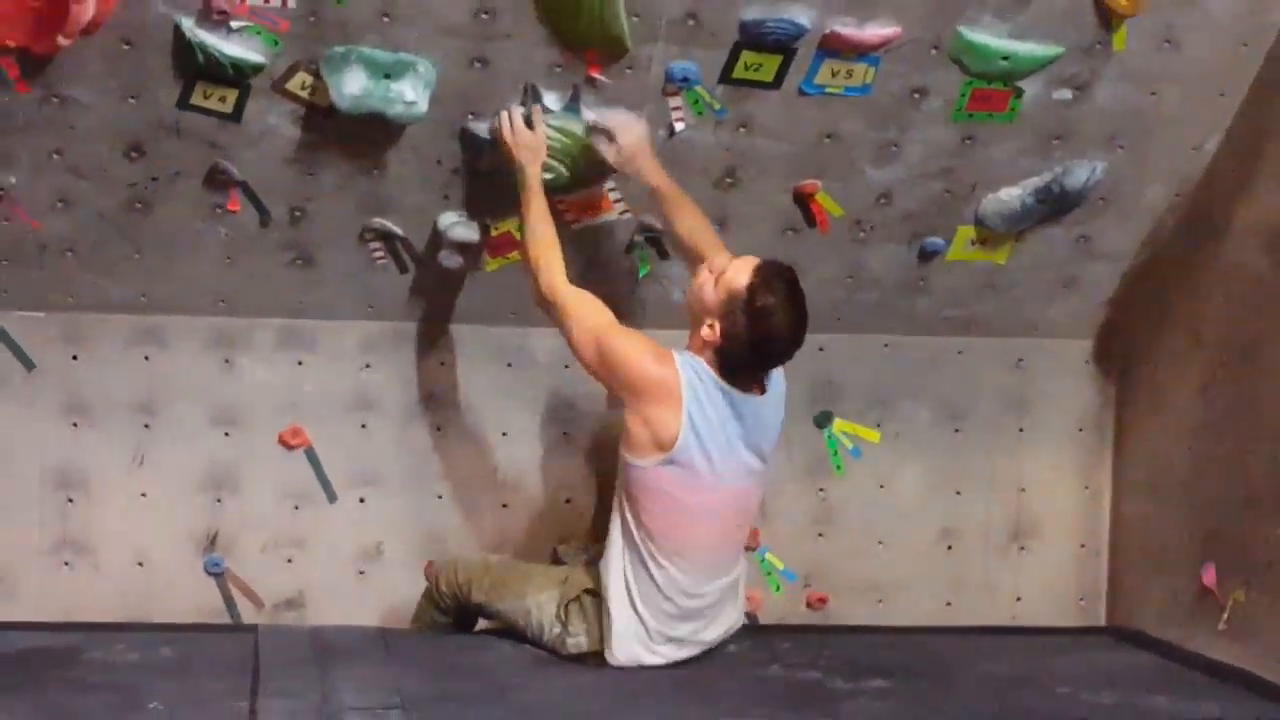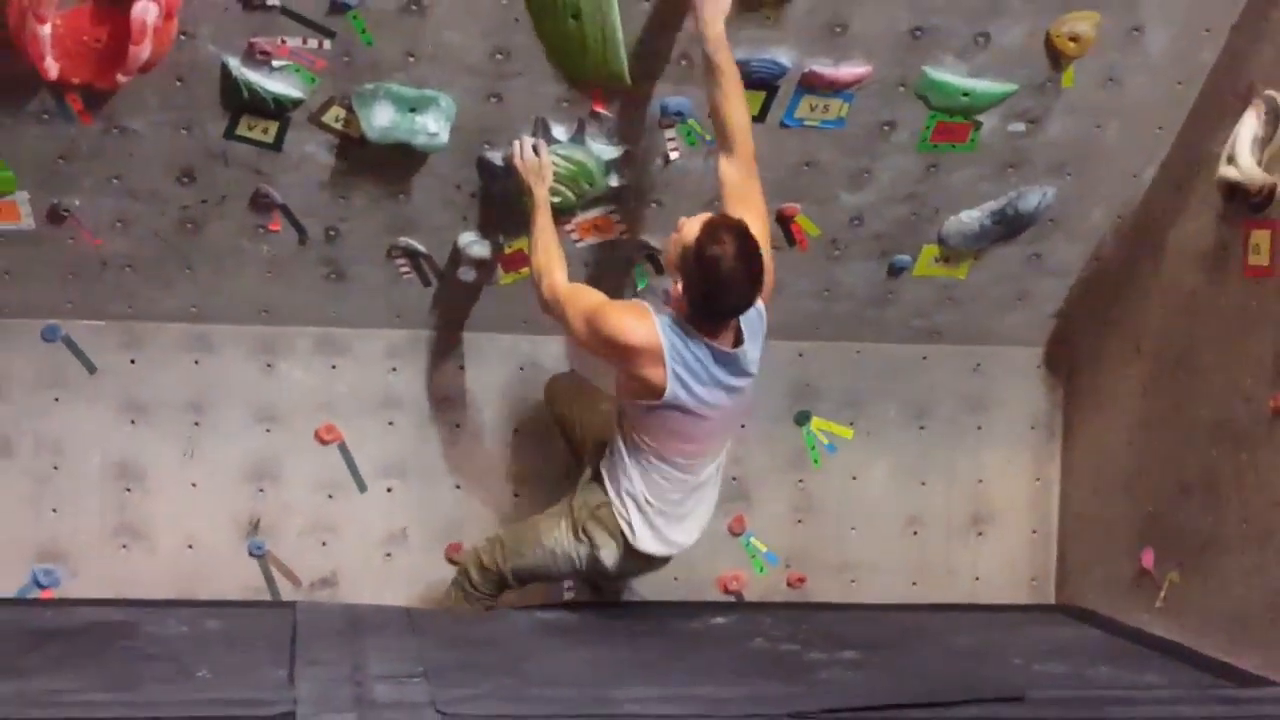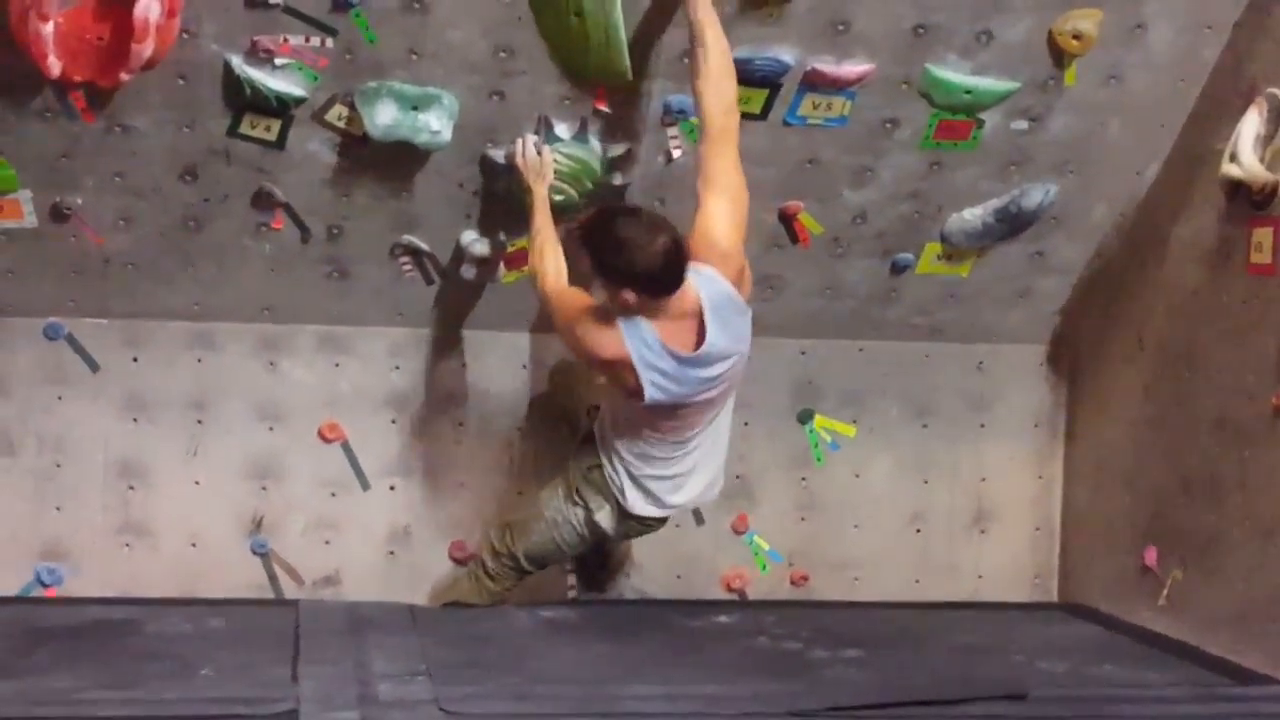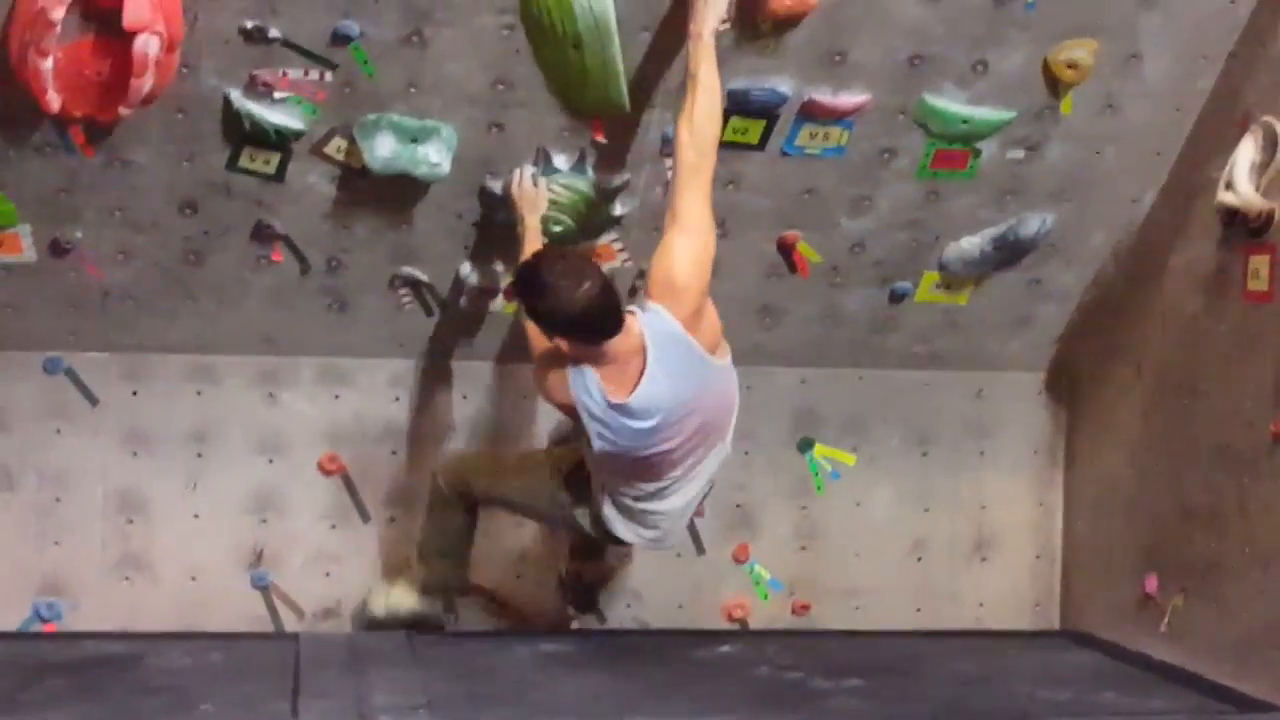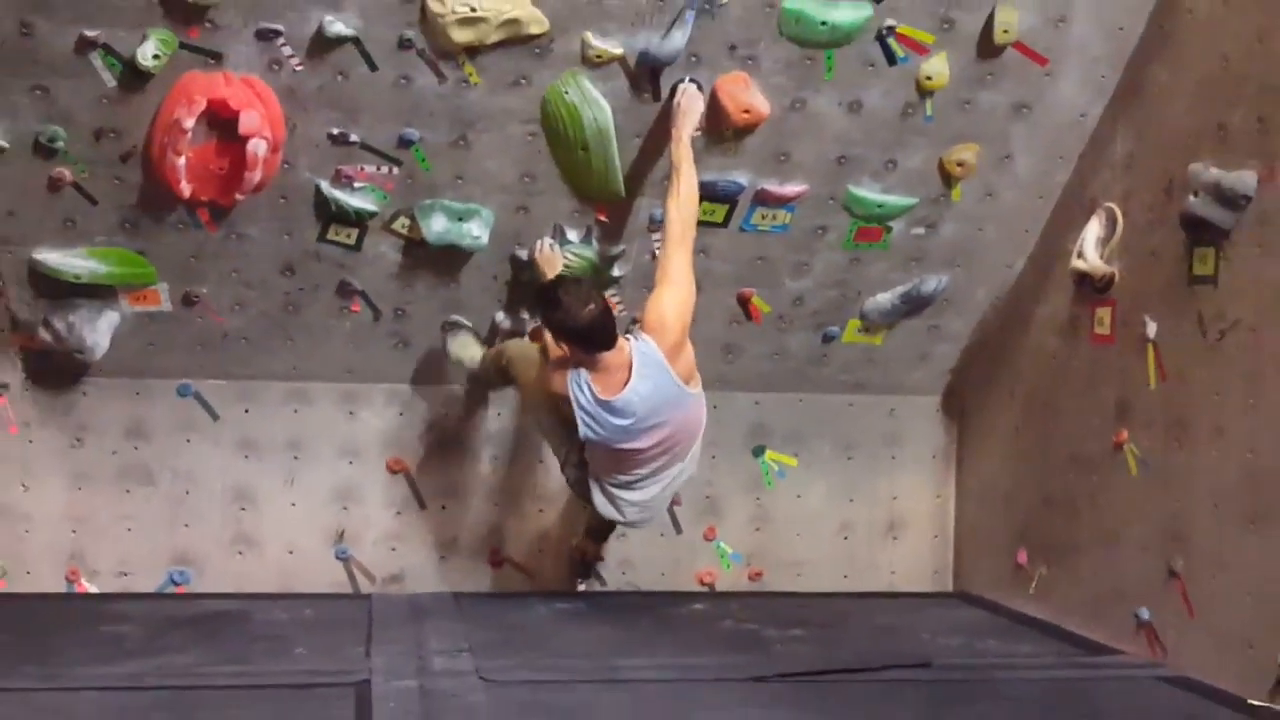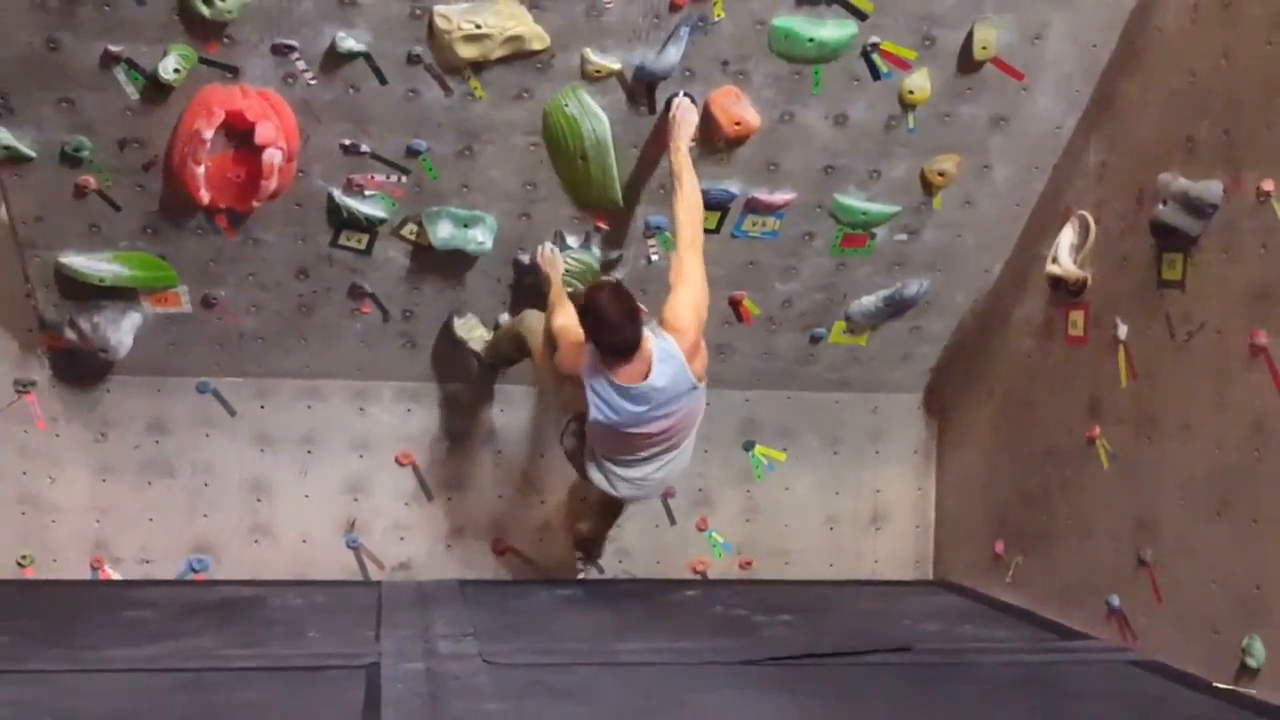
dt=0.4s
person 1, frame 1
left shoulder: (661, 382)
right shoulder: (767, 377)
left elbow: (555, 289)
right elbow: (711, 251)
right wrist: (647, 170)
left hip: (634, 639)
right hip: (711, 625)
left knee: (449, 580)
person 1, frame 2
left shoulder: (642, 338)
right shoulder: (754, 296)
left elbow: (553, 290)
right elbow: (738, 155)
left wrist: (539, 193)
left hip: (631, 532)
right hip: (679, 511)
left knee: (478, 572)
right knee: (563, 389)
right ankle: (602, 569)
person 1, frame 3
left shoulder: (609, 345)
right shoulder: (724, 269)
left elbow: (552, 283)
right elbow: (720, 125)
left wrist: (538, 190)
left hip: (631, 498)
right hip: (691, 473)
left knee: (499, 558)
right knee: (566, 378)
right ankle: (601, 553)
person 1, frame 4
left shoulder: (564, 385)
right shoulder: (680, 307)
left elbow: (546, 334)
right elbow: (695, 163)
left wrist: (530, 219)
left hip: (628, 515)
right hip: (688, 493)
left knee: (454, 477)
right ankle: (593, 554)
person 1, frame 5
left shoulder: (564, 384)
right shoulder: (665, 345)
left elbow: (551, 341)
left wrist: (548, 274)
left hip: (611, 497)
right hip: (663, 489)
left knee: (516, 352)
left ankle: (480, 372)
right ankle: (590, 546)
person 1, frame 6
left shoulder: (582, 367)
right shoulder: (683, 345)
left elbow: (561, 320)
left wrist: (555, 276)
left hip: (603, 474)
right hip: (658, 475)
left knee: (531, 324)
left ankle: (491, 353)
right ankle: (591, 531)
